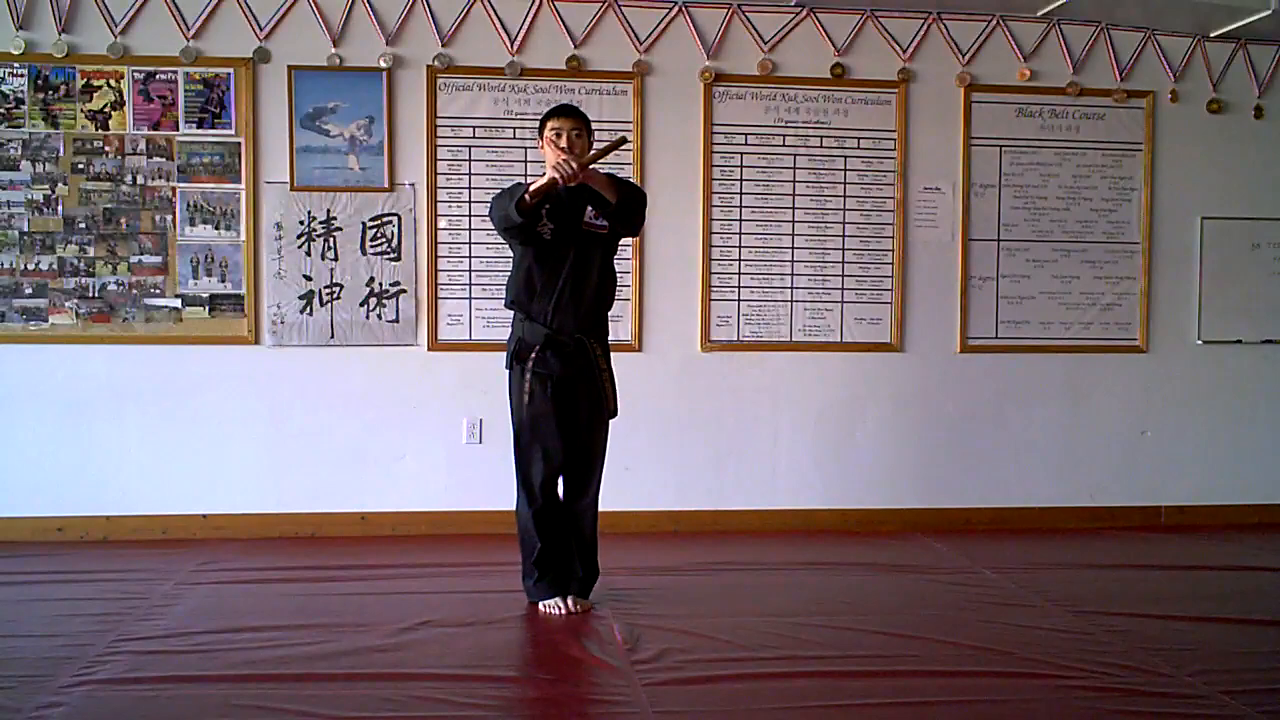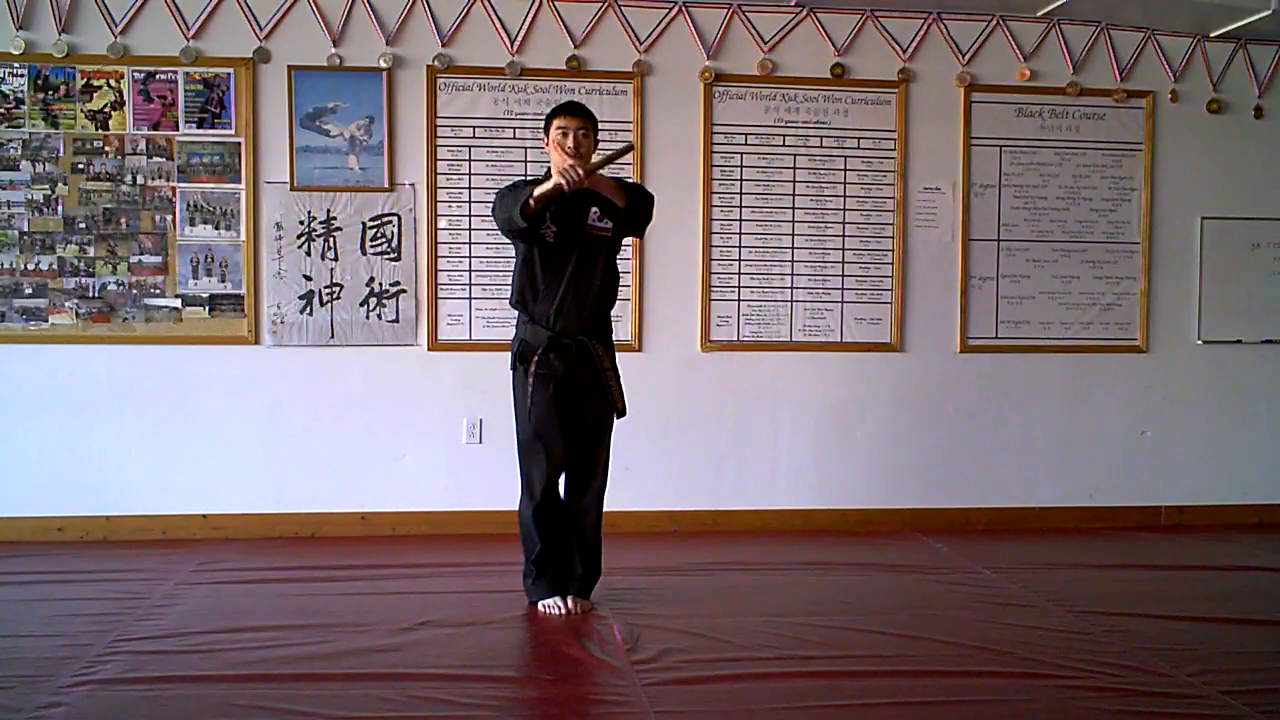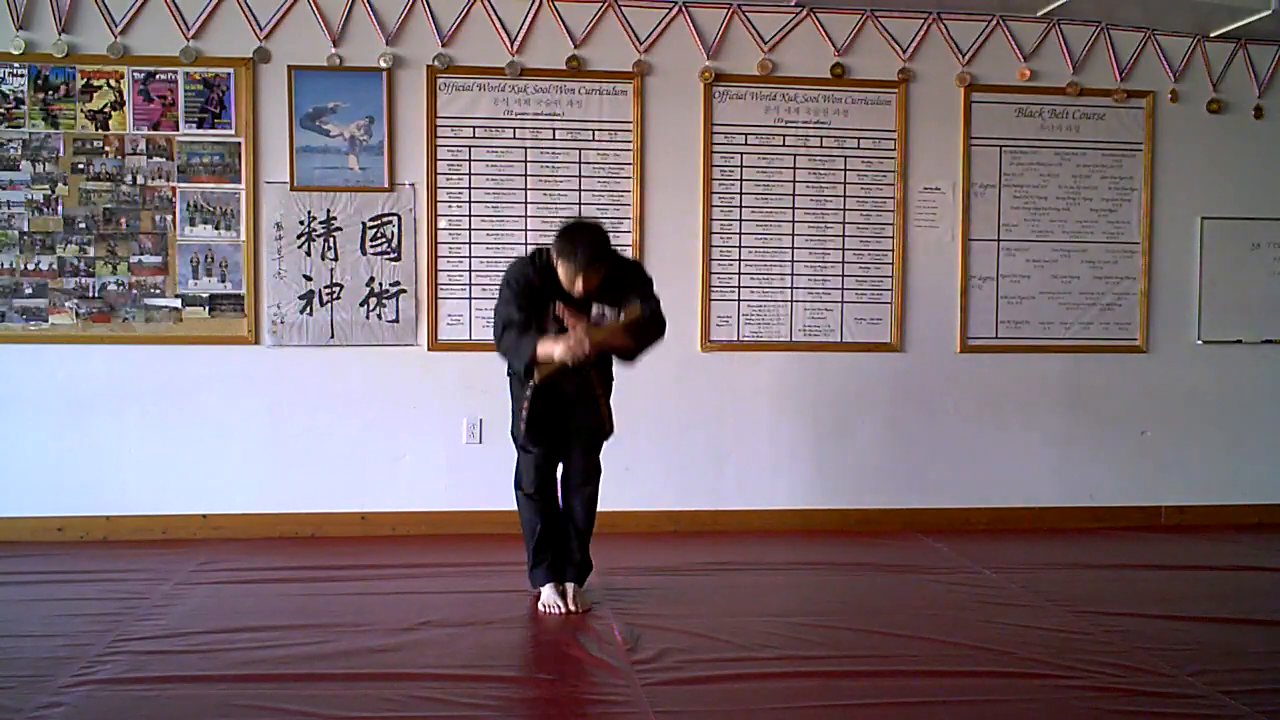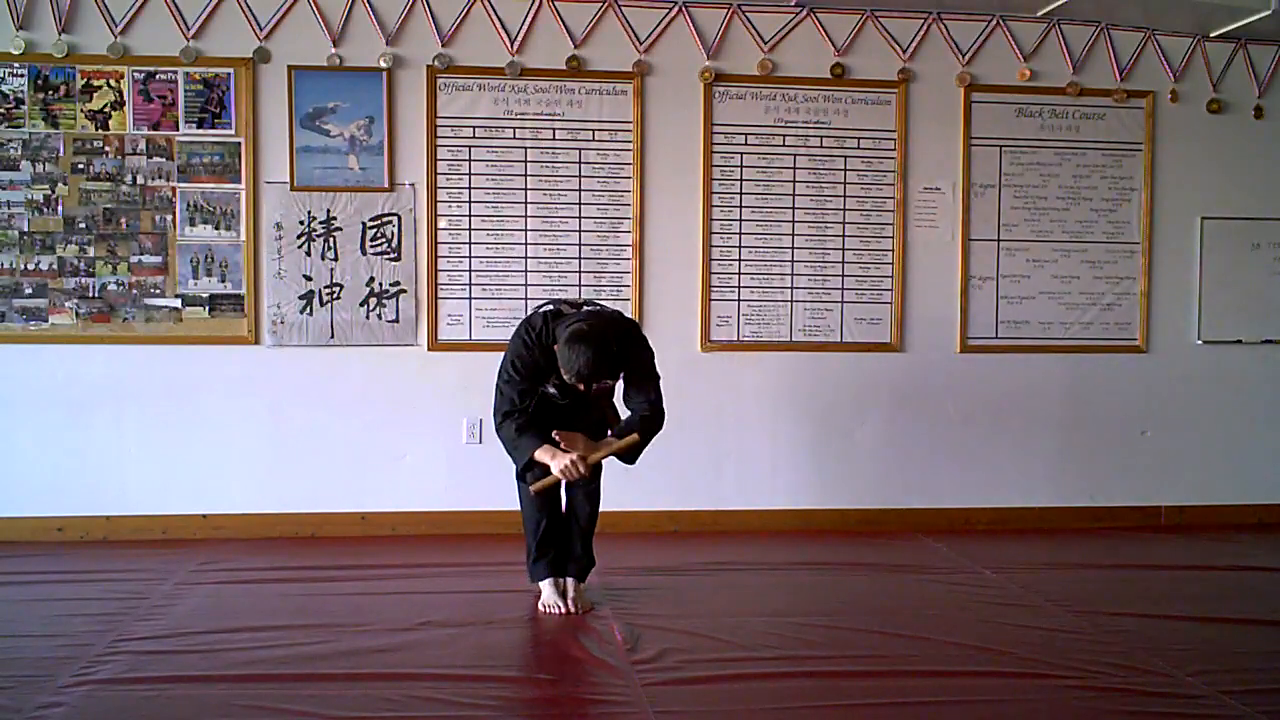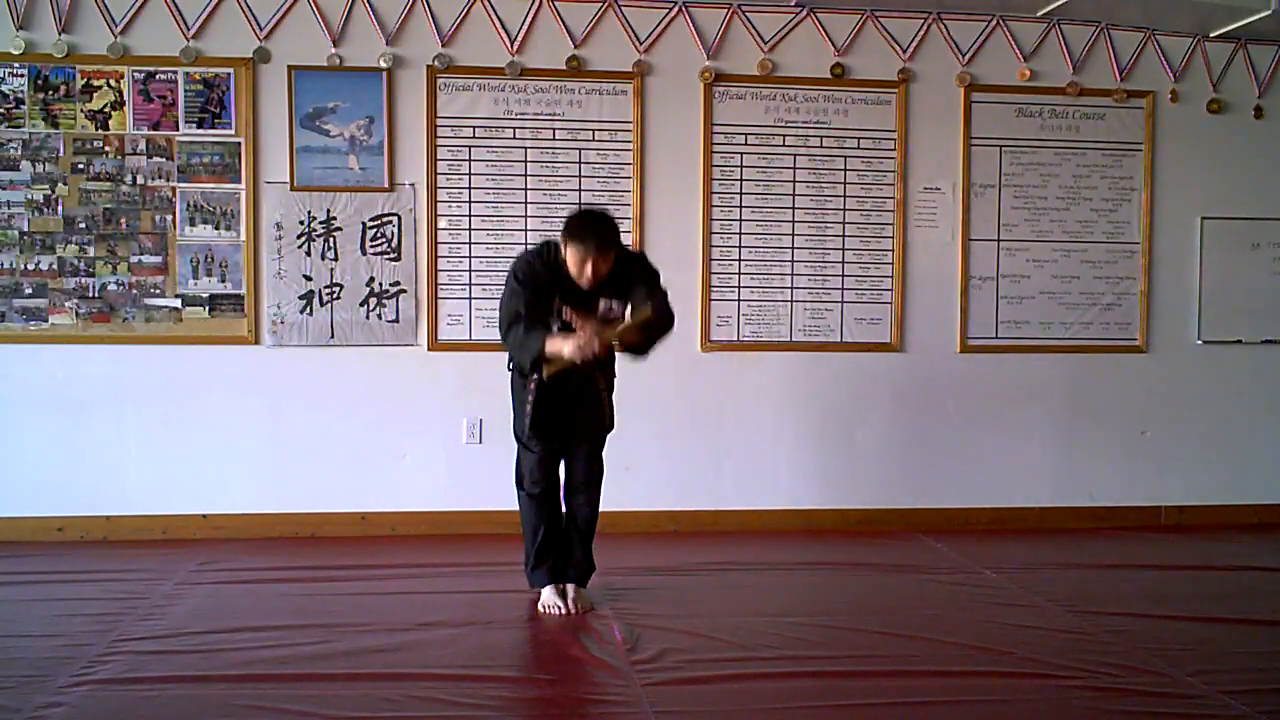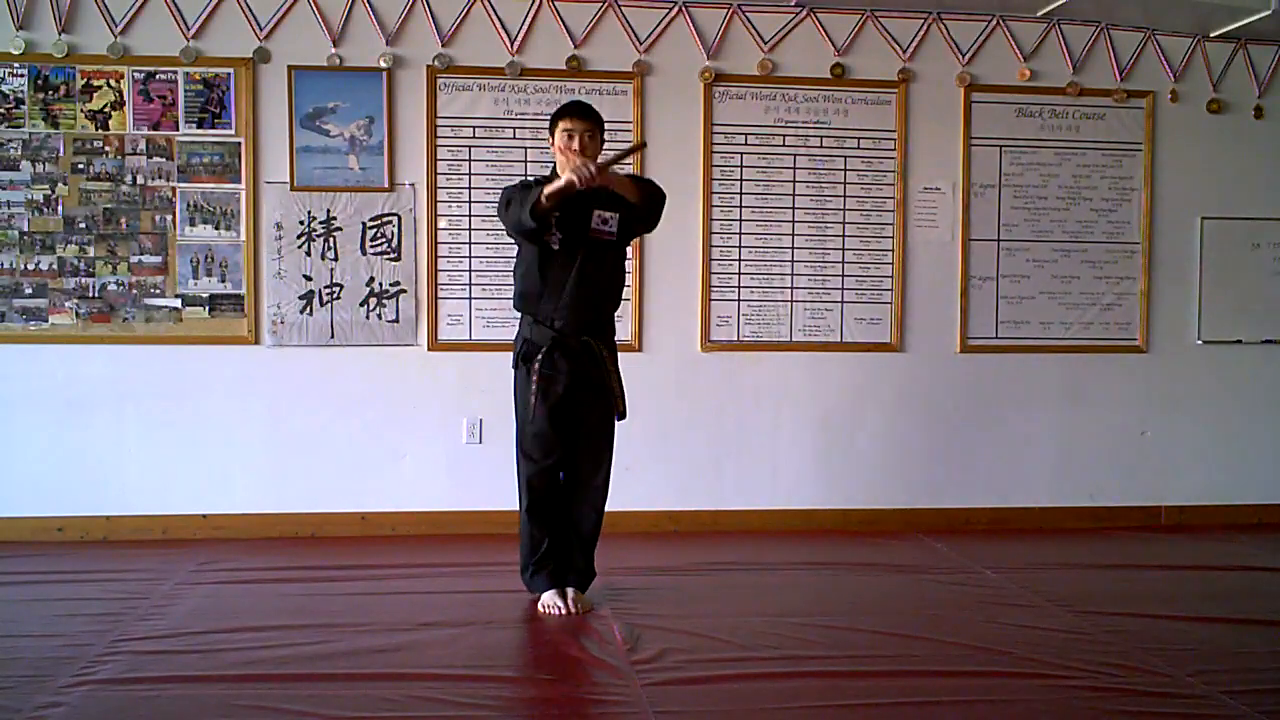
dt=0.4s
person 1, frame 1
left shoulder: (605, 199)
right shoulder: (524, 197)
left elbow: (634, 211)
right elbow: (504, 214)
left wrist: (590, 178)
right wrist: (544, 183)
left hip: (589, 355)
right hip: (535, 353)
left knee: (584, 475)
right knee: (539, 472)
left ankle: (577, 582)
right ankle: (545, 584)
person 1, frame 2
left shoulder: (609, 197)
right shoulder: (526, 194)
left elbow: (641, 211)
right elbow: (508, 214)
left wrist: (595, 182)
right wrist: (550, 186)
left hip: (593, 355)
right hip: (539, 353)
left knee: (589, 475)
right knee: (541, 472)
left ankle: (579, 583)
right ankle: (545, 584)
person 1, frame 3
left shoulder: (626, 274)
right shoulder: (526, 273)
left elbow: (651, 325)
right elbow: (508, 336)
left wrist: (599, 336)
right wrist: (552, 346)
left hip: (590, 378)
right hip: (538, 378)
left knee: (582, 476)
right knee: (535, 472)
left ankle: (572, 577)
right ankle: (547, 578)
person 1, frame 4
left shoulder: (629, 341)
right shoulder: (531, 339)
left elbow: (649, 412)
right elbow: (508, 415)
left wrist: (596, 448)
right wrist: (552, 455)
right hip: (541, 401)
left knee: (586, 479)
right knee: (537, 475)
left ankle: (574, 576)
right ankle: (548, 578)
person 1, frame 5
left shoulder: (633, 266)
right shoulder: (532, 265)
left elbow: (659, 317)
right elbow: (514, 329)
left wrist: (609, 335)
right wrist: (563, 346)
left hip: (592, 376)
right hip: (539, 370)
left knee: (585, 475)
right knee: (537, 473)
left ankle: (575, 578)
right ankle: (547, 579)
person 1, frame 6
left shoulder: (618, 194)
right shoulder: (529, 192)
left elbow: (652, 204)
right elbow: (517, 213)
left wrist: (606, 178)
right wrist: (561, 183)
left hip: (596, 355)
right hip: (540, 353)
left knee: (589, 476)
right knee: (540, 474)
left ankle: (575, 579)
right ankle: (546, 581)
